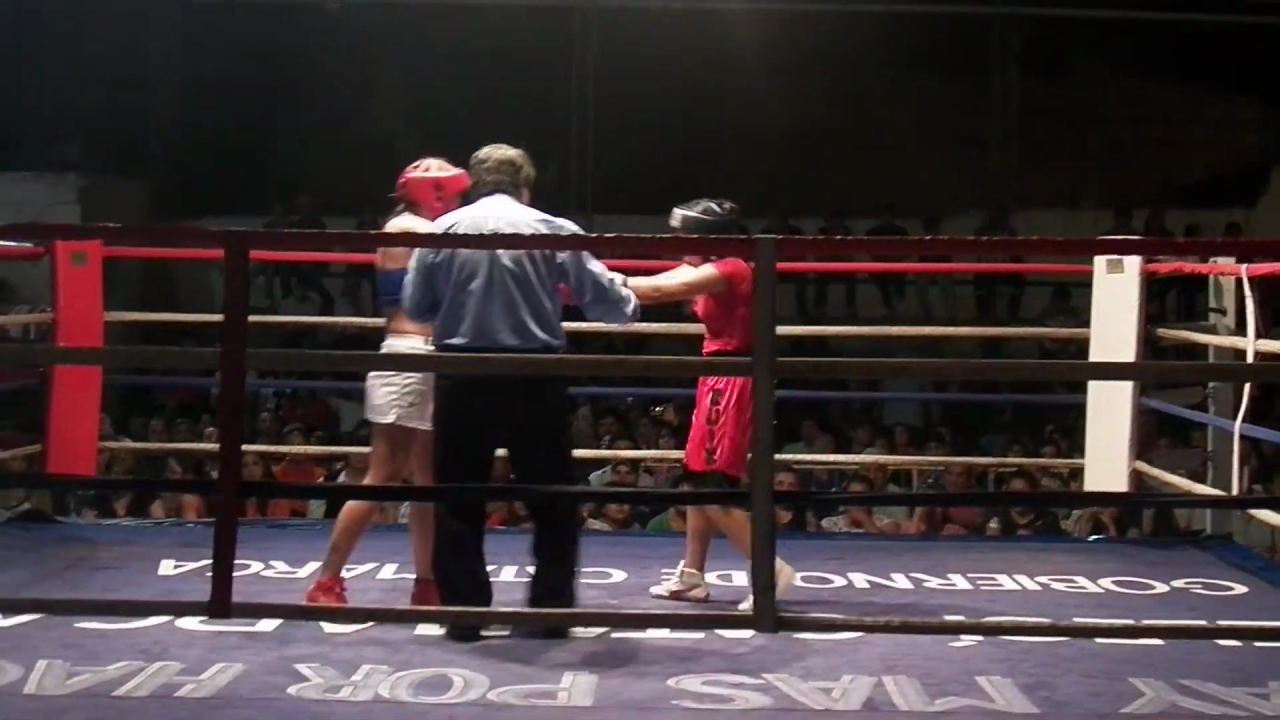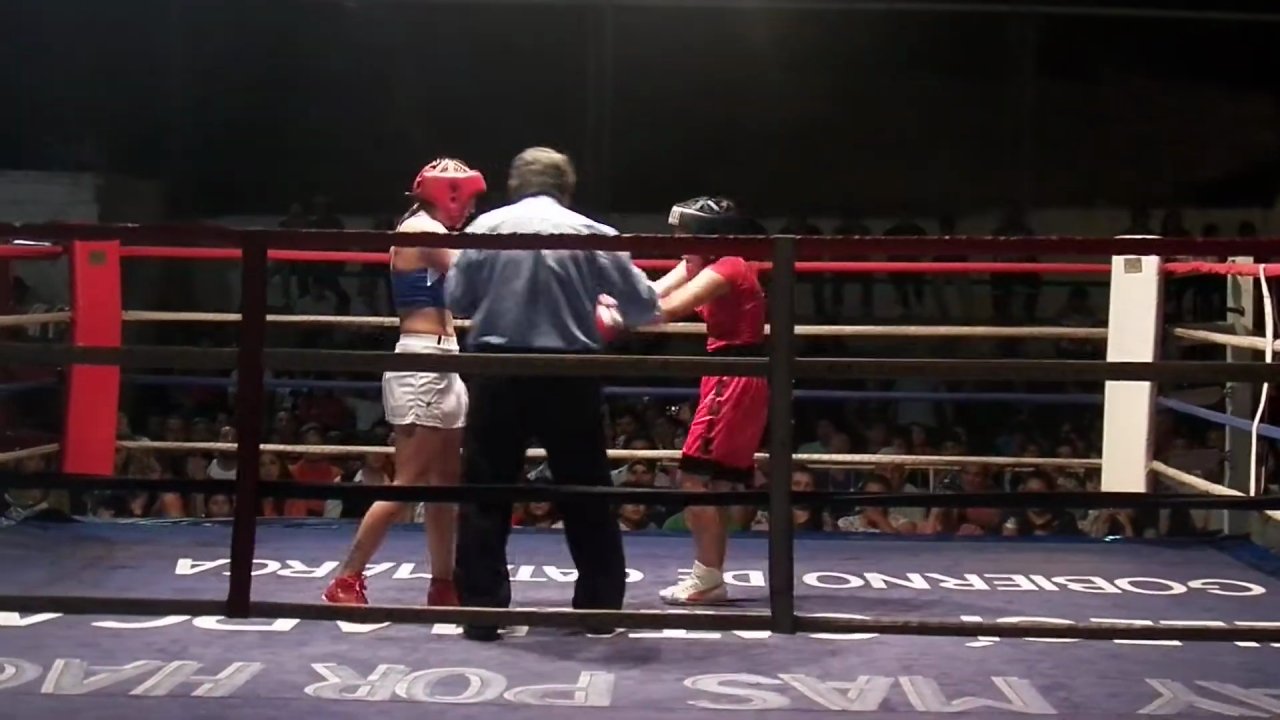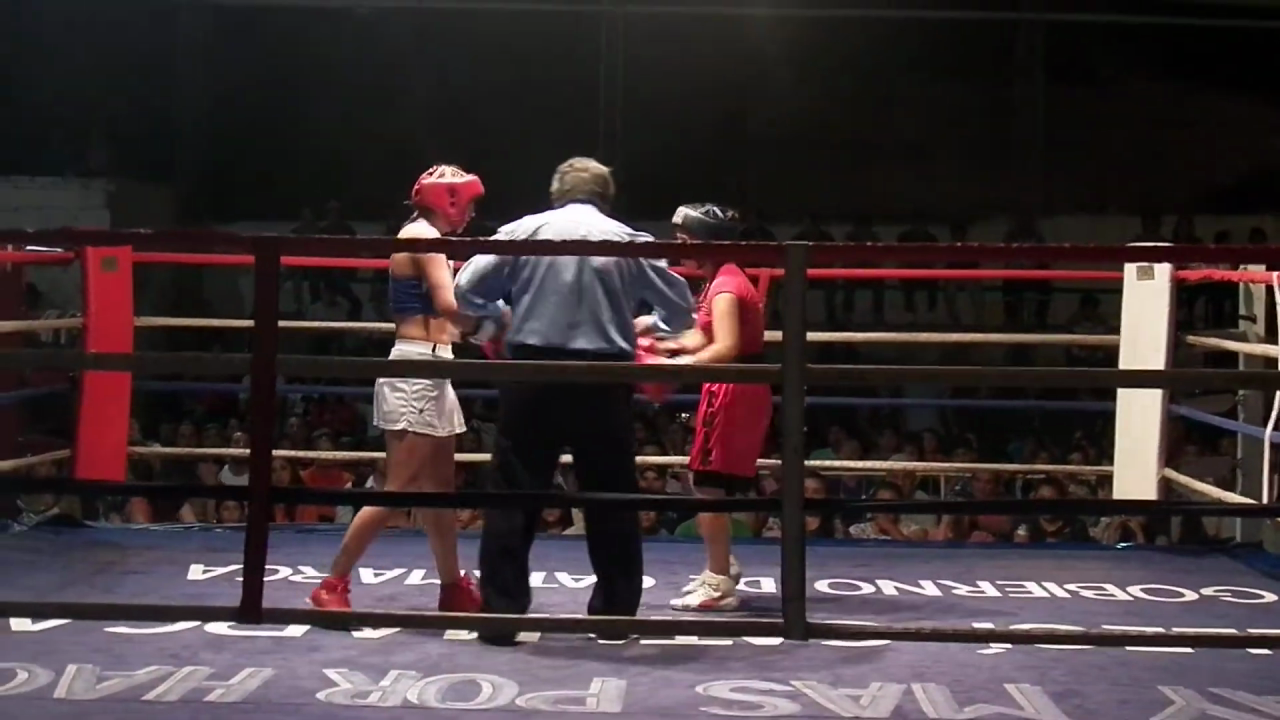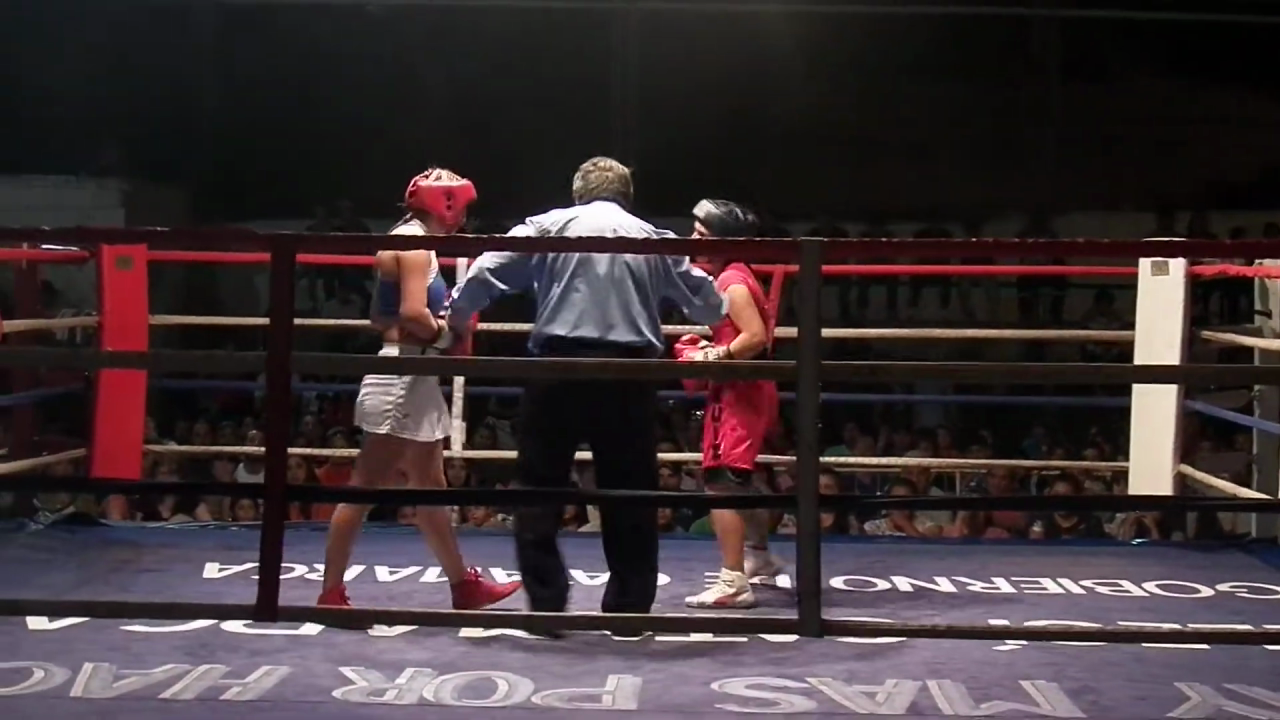
dt=0.2s
person 1, frame 1
left shoulder: (442, 231)
right shoulder: (554, 231)
left elbow: (416, 307)
right elbow: (602, 295)
right wrist: (631, 308)
left hip: (463, 378)
right hip: (534, 379)
left knee: (459, 499)
right knee: (552, 497)
left ankle: (463, 612)
right ankle: (552, 605)
person 1, frame 2
left shoulder: (484, 229)
right shoulder: (593, 235)
left elbow: (458, 301)
right elbow: (641, 305)
right wrist: (599, 308)
left hip: (499, 377)
right hip: (568, 380)
left knee: (486, 497)
right knee: (587, 498)
left ankle: (482, 611)
right ankle: (600, 606)
person 1, frame 3
left shoulder: (522, 232)
right shoulder: (630, 243)
left elbow: (468, 290)
right elbow: (680, 309)
left wrist: (515, 313)
right wrist: (651, 325)
left hip: (533, 378)
right hip: (602, 384)
left knee: (513, 499)
right knee: (612, 502)
left ankle: (501, 614)
right ankle: (615, 613)
person 1, frame 4
left shoulder: (548, 226)
right shoulder: (654, 240)
left elbow: (486, 273)
right elbow: (704, 299)
left wrist: (457, 314)
right wrist: (719, 310)
left hip: (559, 371)
right hip: (628, 377)
left knee: (540, 489)
right knee: (629, 496)
left ankle: (546, 602)
right ankle: (629, 608)
person 2, frame 1
left shoulder: (410, 233)
right shoulder: (411, 229)
right hip: (408, 361)
left knee: (429, 482)
right knee: (381, 479)
left ankle: (427, 586)
right ankle: (327, 584)
person 2, frame 2
left shoulder: (420, 233)
right shoulder: (425, 230)
left hip: (434, 362)
left knee: (445, 480)
right knee: (409, 481)
left ankle: (444, 585)
right ankle: (347, 581)
person 2, frame 3
left shoulder: (421, 239)
right shoulder: (424, 238)
right elbow: (449, 306)
left hip: (427, 371)
left knee: (441, 487)
right knee: (401, 488)
left ankle: (454, 589)
right ankle: (333, 584)
person 2, frame 4
left shoulder: (408, 241)
right shoulder: (413, 243)
left elbow: (381, 317)
right elbow: (413, 314)
left wrist: (434, 331)
right wrist: (442, 334)
left hip: (410, 374)
right hip: (402, 374)
left knee: (432, 489)
right knee: (368, 487)
left ankle: (465, 585)
right ankle: (331, 594)
person 3, frame 1
left shoulder: (726, 271)
right shoulder: (714, 270)
left elbow: (656, 291)
right elbow: (658, 283)
left hip: (731, 385)
right hip: (720, 383)
left knee: (713, 487)
right knee: (698, 483)
left ankle: (771, 571)
right ankle: (691, 577)
person 3, frame 2
left shoulder: (727, 271)
right shoulder: (700, 266)
left elbow: (669, 308)
right elbow: (651, 293)
left hip: (736, 379)
right hip: (728, 378)
left knee: (695, 473)
right knee: (714, 479)
left ankle: (708, 577)
right ankle: (709, 574)
person 3, frame 3
left shoulder: (726, 286)
right shoulder: (715, 278)
left elbow: (725, 349)
right elbow: (701, 338)
left wrist: (674, 367)
right wrist: (665, 345)
left hip: (732, 390)
right hip: (732, 390)
left knee: (708, 486)
right knee: (713, 485)
left ankle: (719, 586)
right ankle: (719, 572)
person 3, frame 4
left shoulder: (731, 281)
right shoulder: (730, 275)
left elbow: (756, 337)
left wrist: (709, 358)
right wrist: (702, 347)
left hip: (740, 388)
right hip: (743, 385)
left knee: (721, 482)
right knee: (734, 480)
left ankle: (733, 583)
right ankle: (759, 554)
